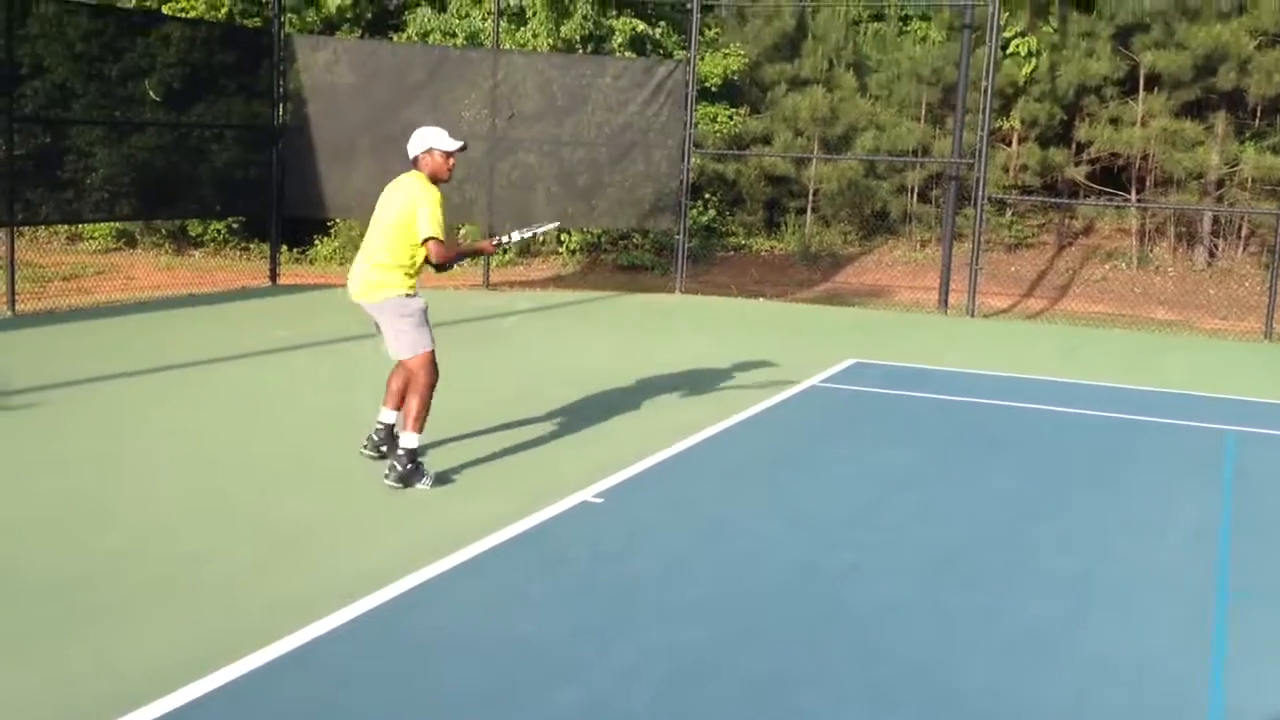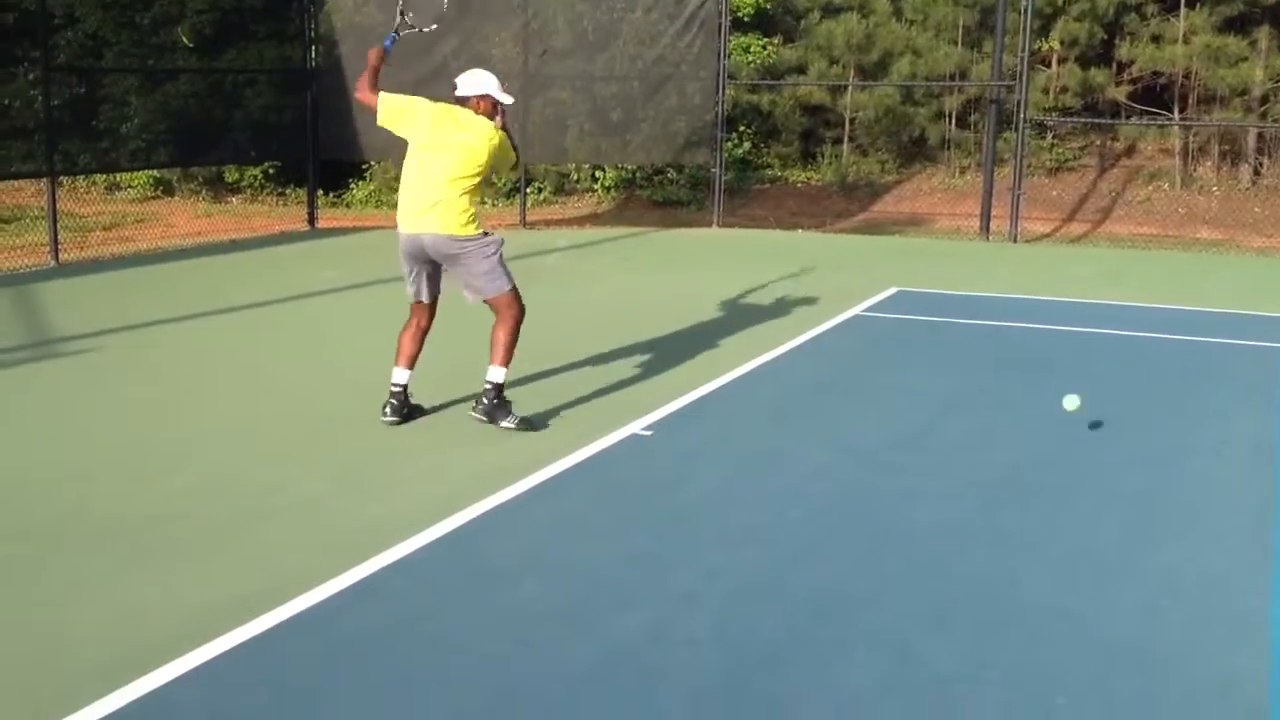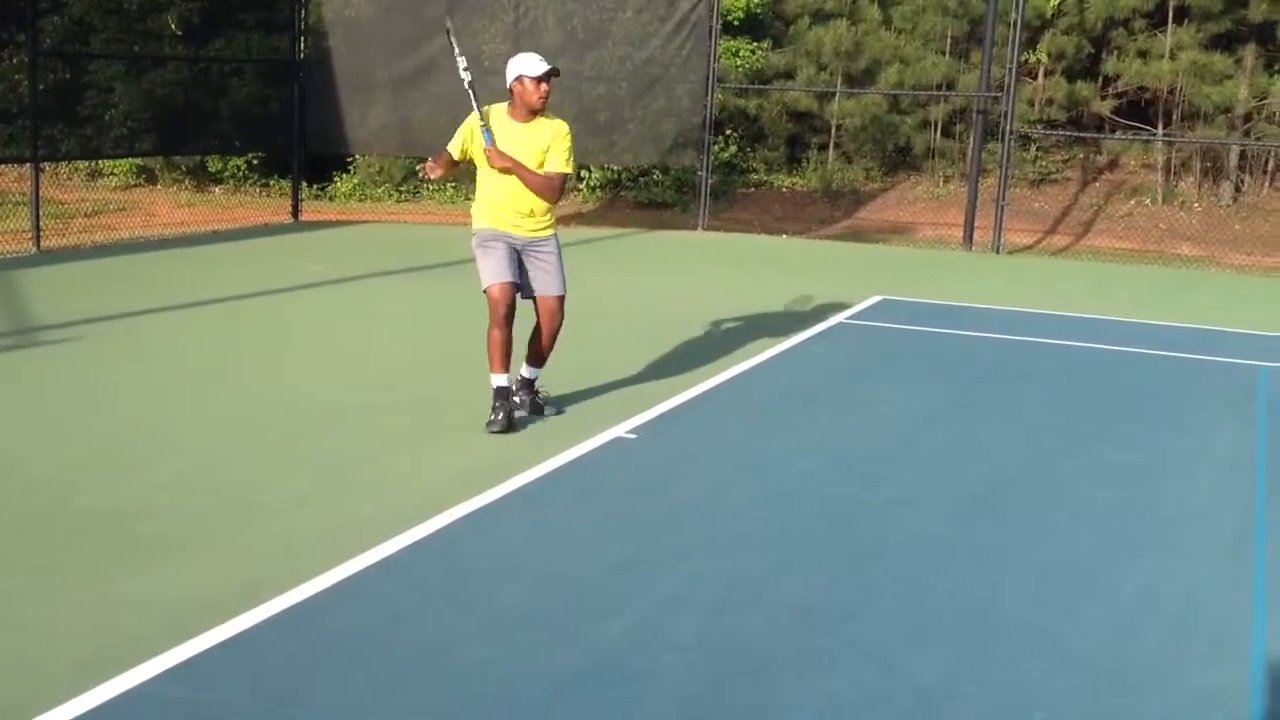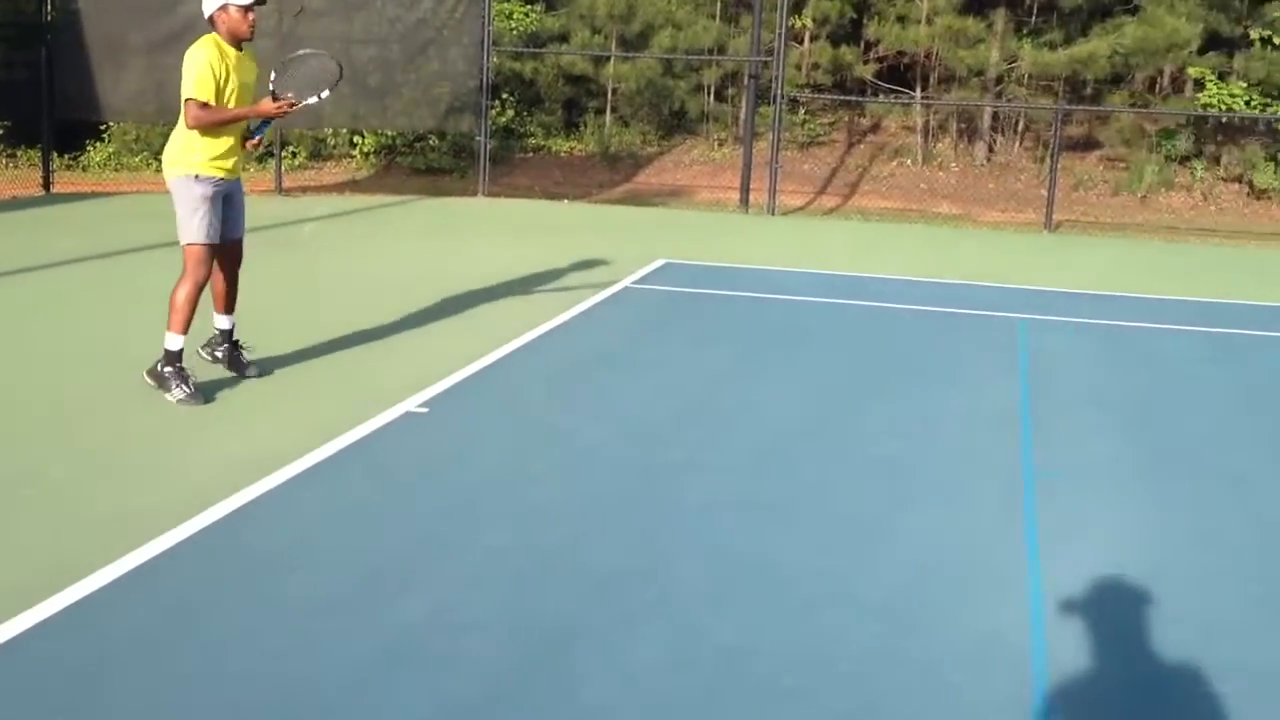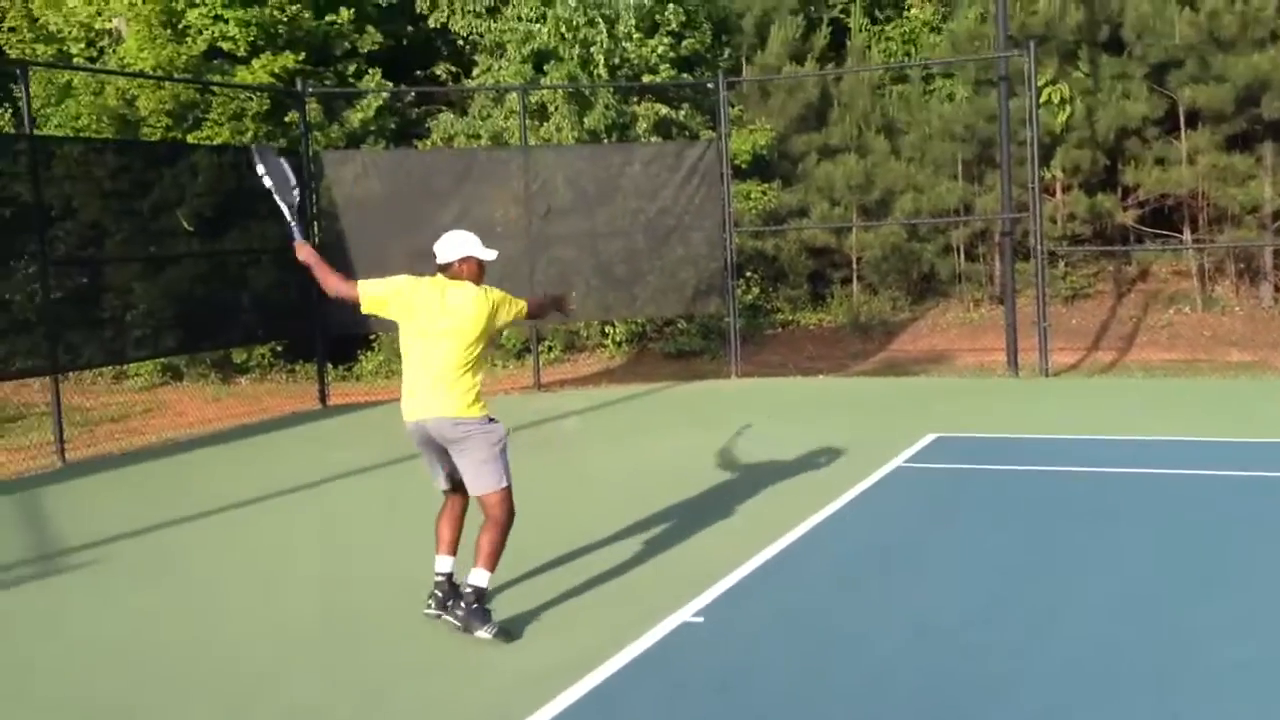
dt=1s
person 1, frame 1
left shoulder: (403, 184)
right shoulder: (425, 193)
right elbow: (437, 253)
left wrist: (437, 260)
right wrist: (476, 249)
left hip: (369, 282)
right hip: (387, 289)
left knee: (413, 360)
right knee: (425, 373)
left ankle: (382, 435)
right ankle: (405, 462)
person 1, frame 2
left shoulder: (423, 112)
right shoulder: (493, 136)
left elbow: (364, 94)
right elbow: (513, 163)
left wrist: (374, 61)
left hip: (410, 231)
right hip: (455, 233)
left knee: (420, 315)
right knee: (511, 310)
left ankle: (397, 398)
right ankle: (491, 396)
person 1, frame 3
left shoulder: (557, 131)
right shoulder: (482, 119)
left elbow: (555, 192)
right elbow: (450, 153)
left wrist: (511, 164)
right wrist: (438, 165)
left hip: (540, 235)
right hip: (493, 230)
left knee: (552, 318)
right knee: (502, 308)
left ankle: (525, 388)
right ankle: (501, 400)
person 1, frame 4
left shoulder: (247, 60)
right shoulder: (204, 54)
right elbow: (195, 117)
left wrist: (249, 136)
right wrist: (256, 111)
left hip: (227, 173)
right hip: (194, 173)
left knee: (230, 258)
right knee: (197, 268)
left ankle: (223, 343)
right ankle: (168, 364)
person 1, frame 5
left shoulder: (407, 289)
right shoulder: (485, 300)
left elbow: (339, 288)
right elbow: (530, 309)
left wrist: (311, 258)
right wrist: (557, 302)
left hip: (417, 415)
right hip: (459, 416)
left knee: (457, 495)
right knee: (500, 512)
left ankle: (442, 588)
right ankle: (471, 602)
